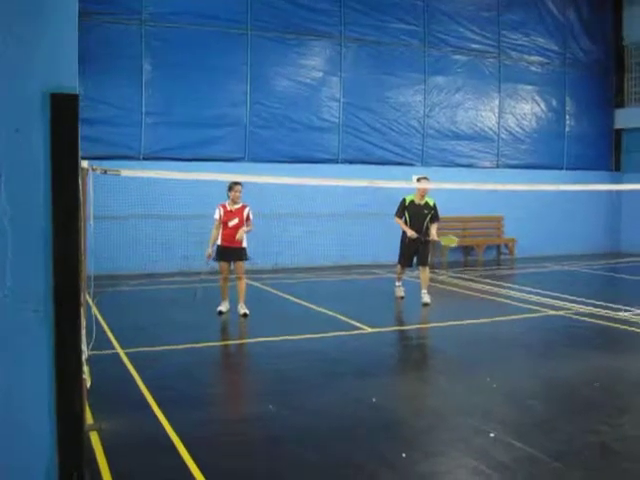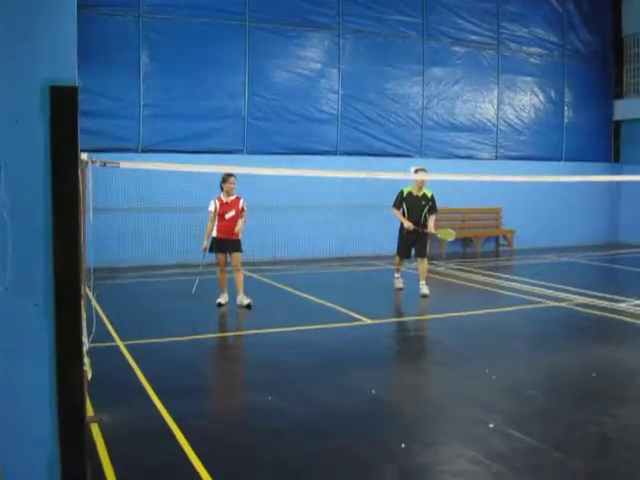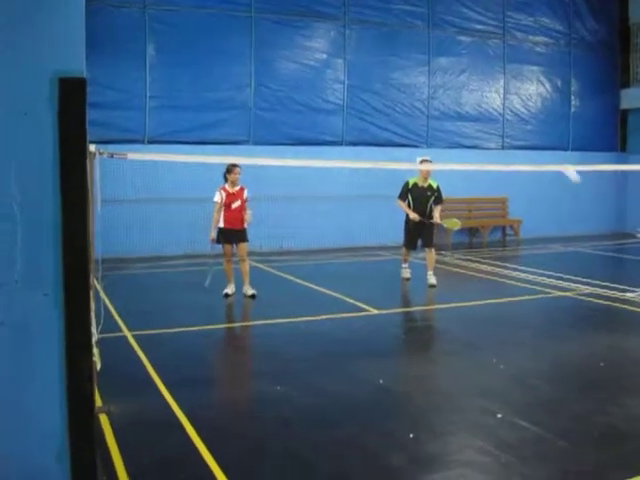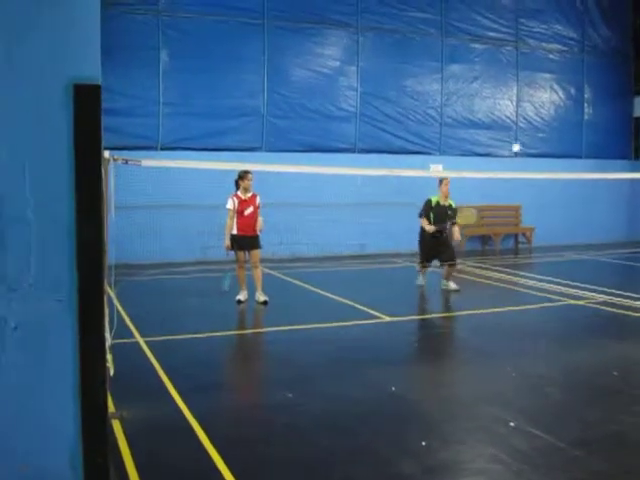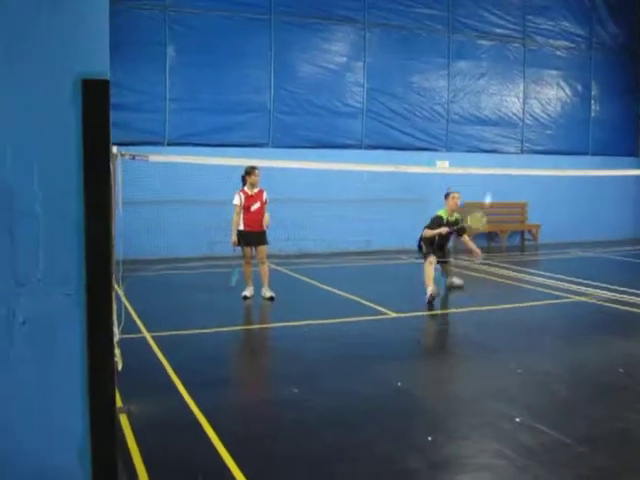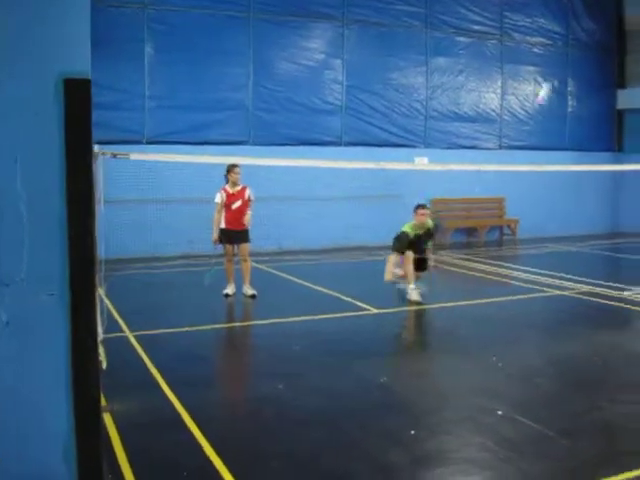
dt=0.3s
person 1, frame 1
left shoulder: (245, 209)
right shoulder: (221, 209)
left elbow: (250, 226)
right elbow: (216, 229)
left wrist: (244, 230)
right wrist: (210, 247)
left hip: (239, 247)
right hip: (223, 246)
left knee: (240, 276)
right knee: (224, 276)
left ankle: (241, 305)
right ankle: (225, 302)
person 1, frame 2
left shoulder: (240, 200)
right shoulder: (216, 201)
left elbow: (243, 217)
right elbow: (211, 221)
left wrist: (241, 222)
right wrist: (206, 240)
left hip: (235, 239)
right hip: (219, 238)
left knee: (237, 267)
right knee: (221, 267)
left ankle: (241, 296)
right ankle: (223, 295)
person 1, frame 3
left shoulder: (244, 191)
right shoulder: (221, 192)
right elbow: (217, 212)
left wrist: (248, 213)
right wrist: (213, 231)
left hip: (241, 229)
right hip: (225, 229)
left knee: (243, 257)
right knee: (228, 258)
left ankle: (247, 286)
right ankle: (230, 285)
person 1, frame 4
left shoulder: (256, 197)
right shoulder: (234, 199)
right elbow: (230, 219)
left wrist: (260, 220)
right wrist: (227, 238)
left hip: (253, 235)
right hip: (238, 236)
left knee: (256, 264)
right knee: (240, 264)
left ankle: (259, 292)
right ankle: (243, 292)
person 1, frame 5
left shoulder: (263, 193)
right shoulder: (240, 194)
right elbow: (236, 215)
left wrist: (266, 216)
right wrist: (234, 234)
left hip: (260, 231)
right hip: (245, 231)
left knee: (262, 259)
right knee: (247, 260)
left ankle: (265, 288)
right ankle: (249, 287)
person 1, frame 6
left shoulder: (246, 190)
right shoulder: (222, 193)
left elbow: (249, 207)
right elbow: (218, 213)
left wrist: (248, 214)
right wrist: (215, 232)
left hip: (242, 229)
right hip: (227, 229)
left knee: (245, 257)
right knee: (229, 258)
left ankle: (247, 286)
right ankle: (230, 285)
person 2, frame 1
left shoulder: (431, 204)
right shoulder: (406, 201)
left elbow: (434, 221)
right elbow: (398, 218)
left wrist: (433, 231)
right wrist: (407, 230)
left hip: (424, 239)
right hip: (408, 238)
left knee: (424, 265)
right knee: (402, 264)
left ankle: (424, 293)
right ankle: (398, 285)
person 2, frame 2
left shoulder: (429, 195)
right shoulder: (404, 192)
left elbow: (432, 213)
right elbow: (395, 209)
left wrist: (431, 224)
right wrist: (404, 221)
left hip: (422, 230)
right hip: (406, 229)
left knee: (422, 257)
right knee: (400, 255)
left ankle: (423, 284)
right ankle: (397, 276)
person 2, frame 3
left shoulder: (434, 187)
right shoulder: (409, 184)
left elbow: (438, 203)
right elbow: (400, 201)
left wrist: (436, 214)
right wrist: (410, 213)
left hip: (428, 221)
right hip: (412, 220)
left knee: (430, 247)
right knee: (408, 247)
left ankle: (430, 275)
right ankle: (405, 267)
person 2, frame 4
left shoulder: (452, 206)
right shoulder: (431, 201)
left elbow: (454, 224)
right elbow: (422, 218)
left wrist: (456, 234)
right wrist: (426, 226)
left hip: (442, 237)
right hip: (428, 236)
left knee: (451, 261)
right knee: (424, 264)
left ankle: (446, 281)
right ankle: (421, 275)
person 2, frame 5
left shoulder: (457, 218)
right shoulder: (440, 217)
left elbow: (463, 235)
right elbow: (425, 233)
left wrist: (474, 249)
right wrist: (439, 230)
left hip: (439, 245)
right hip: (427, 243)
left knee: (445, 264)
right knee: (431, 260)
left ankle: (449, 279)
right ankle: (430, 291)
person 2, frame 6
left shoulder: (430, 226)
right shoulder: (406, 232)
left elbow: (428, 242)
right elbow: (395, 253)
left wrist: (430, 257)
right wrist: (388, 271)
left hip: (418, 247)
right hip: (401, 246)
left knee: (418, 275)
right knee: (409, 256)
left ankle: (399, 273)
right ankle: (411, 289)
